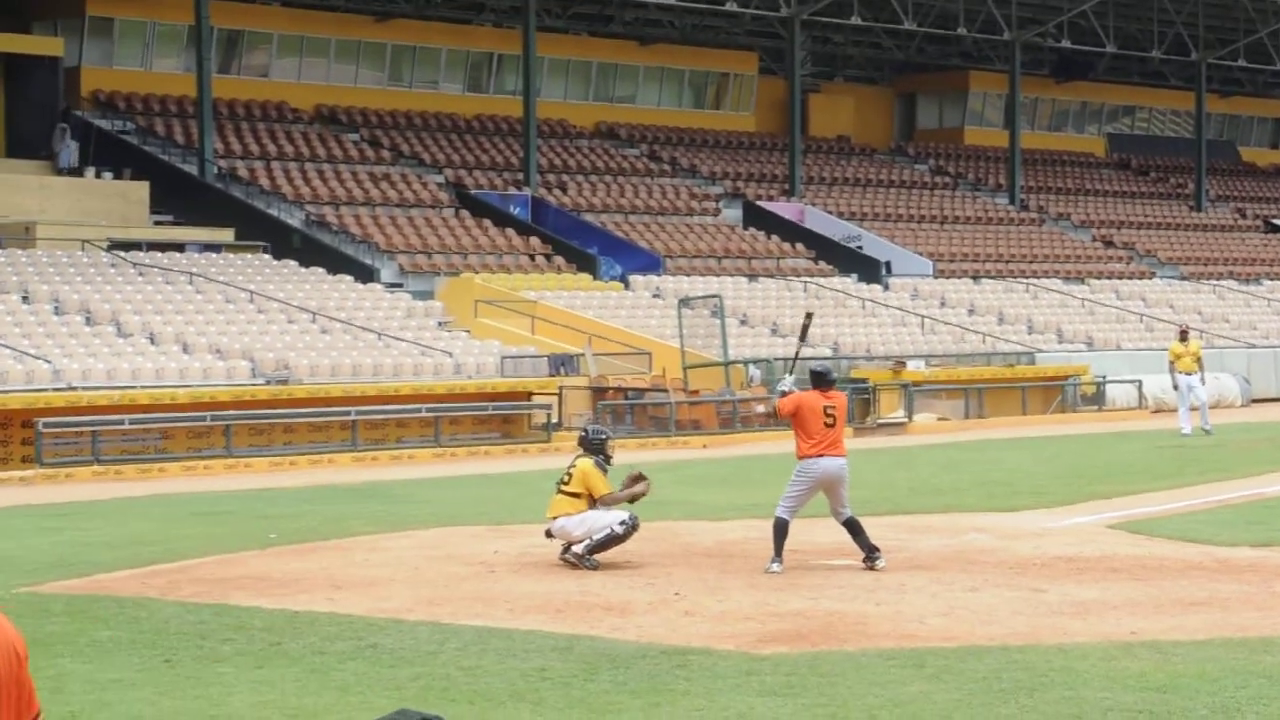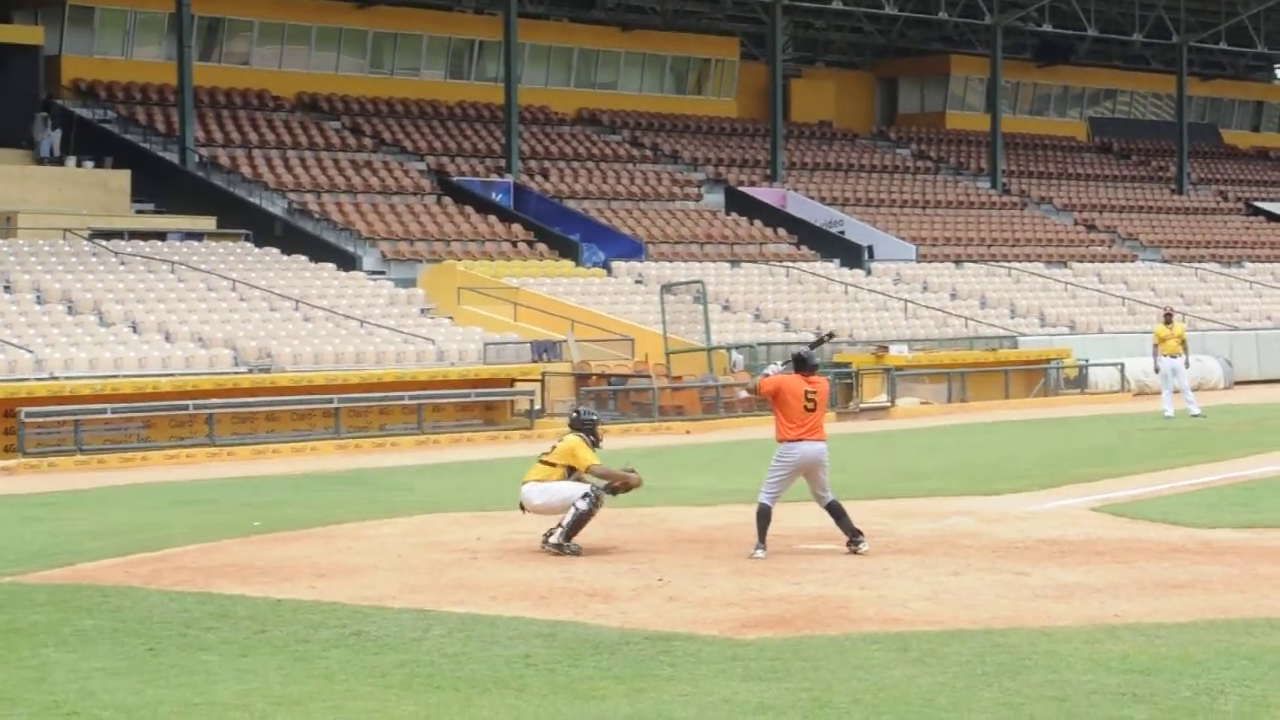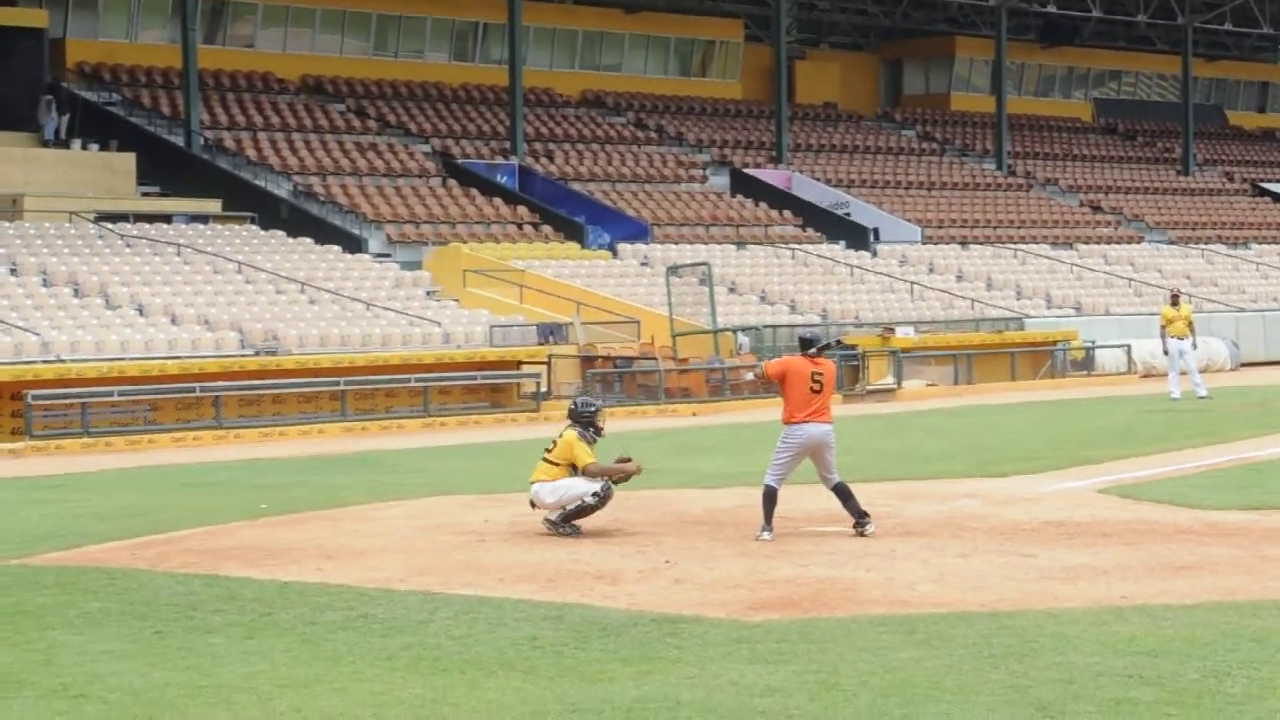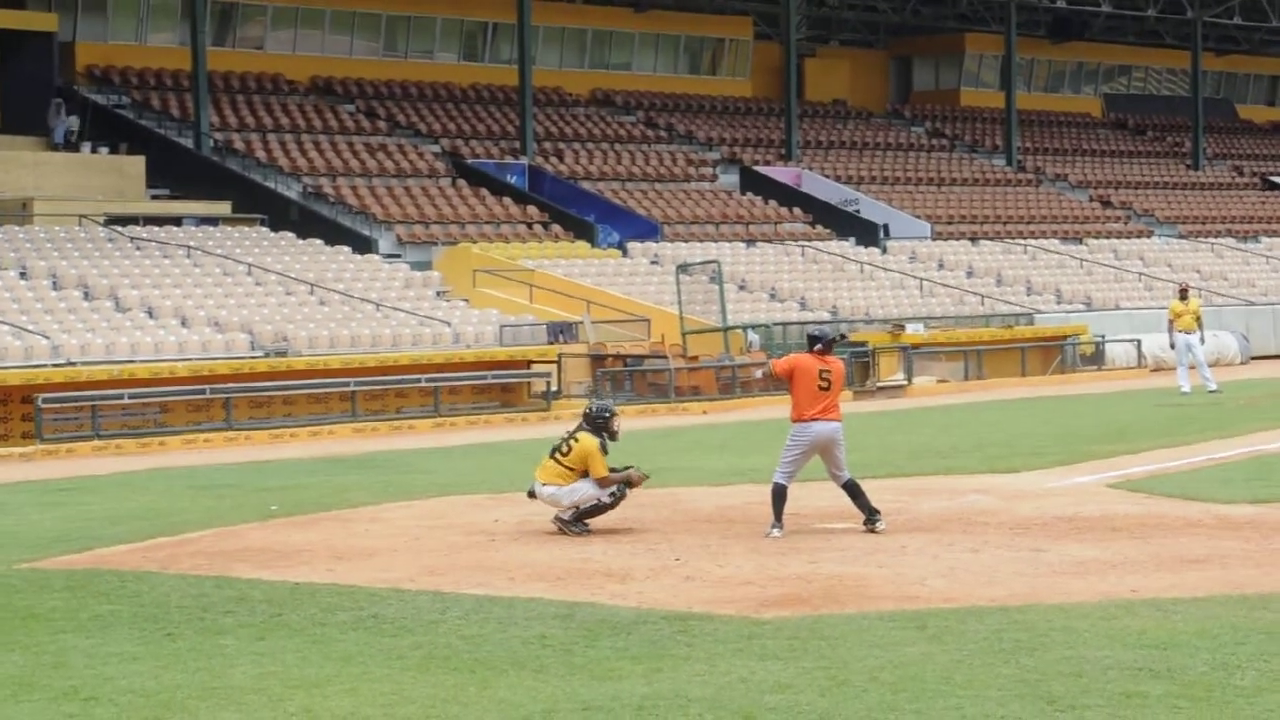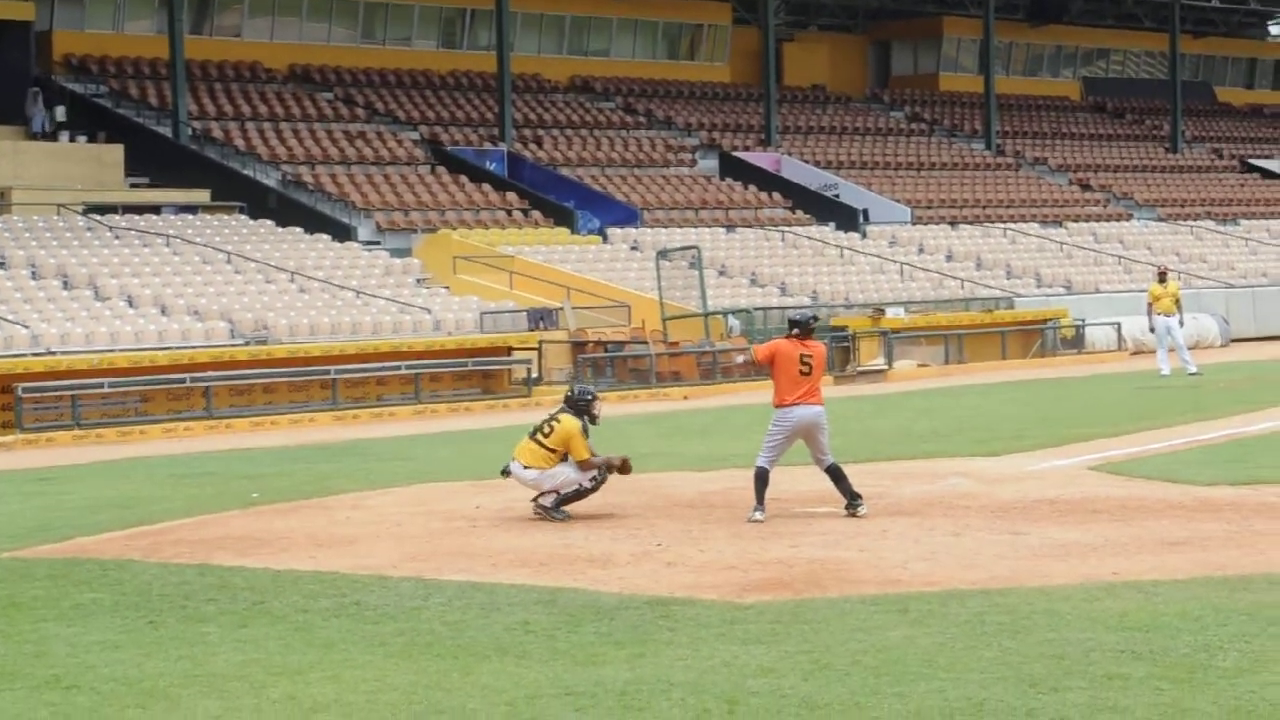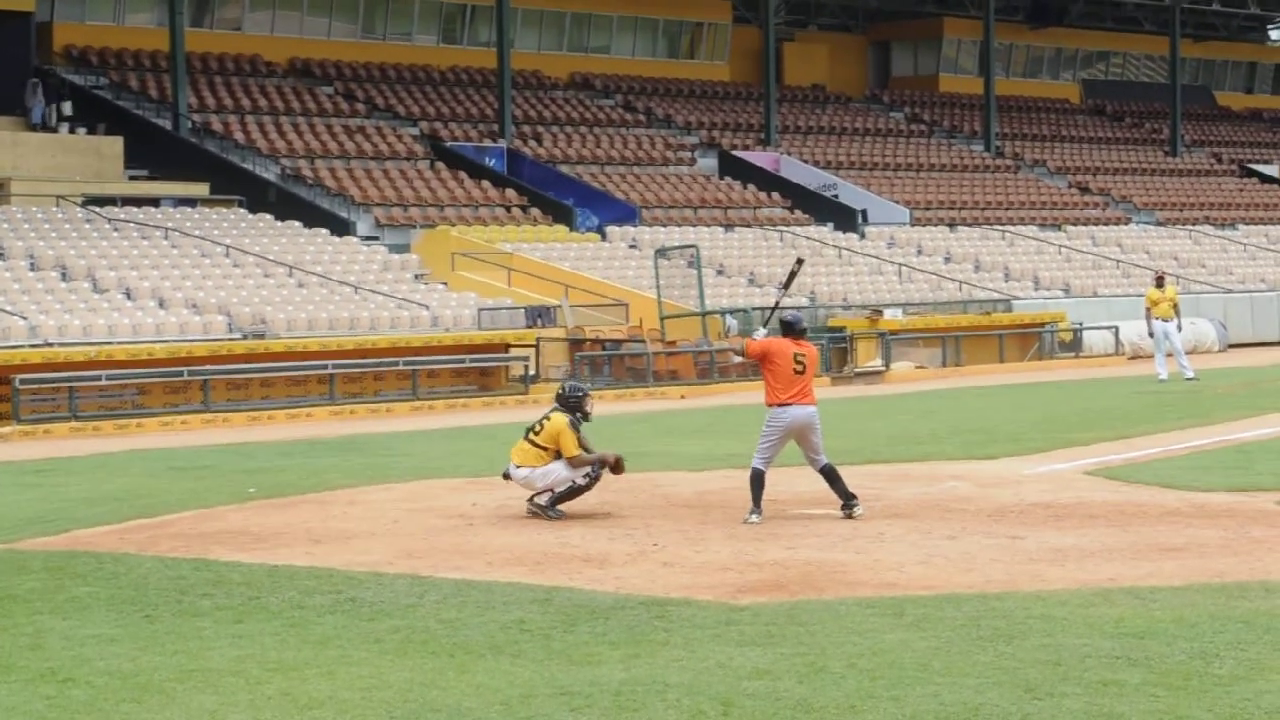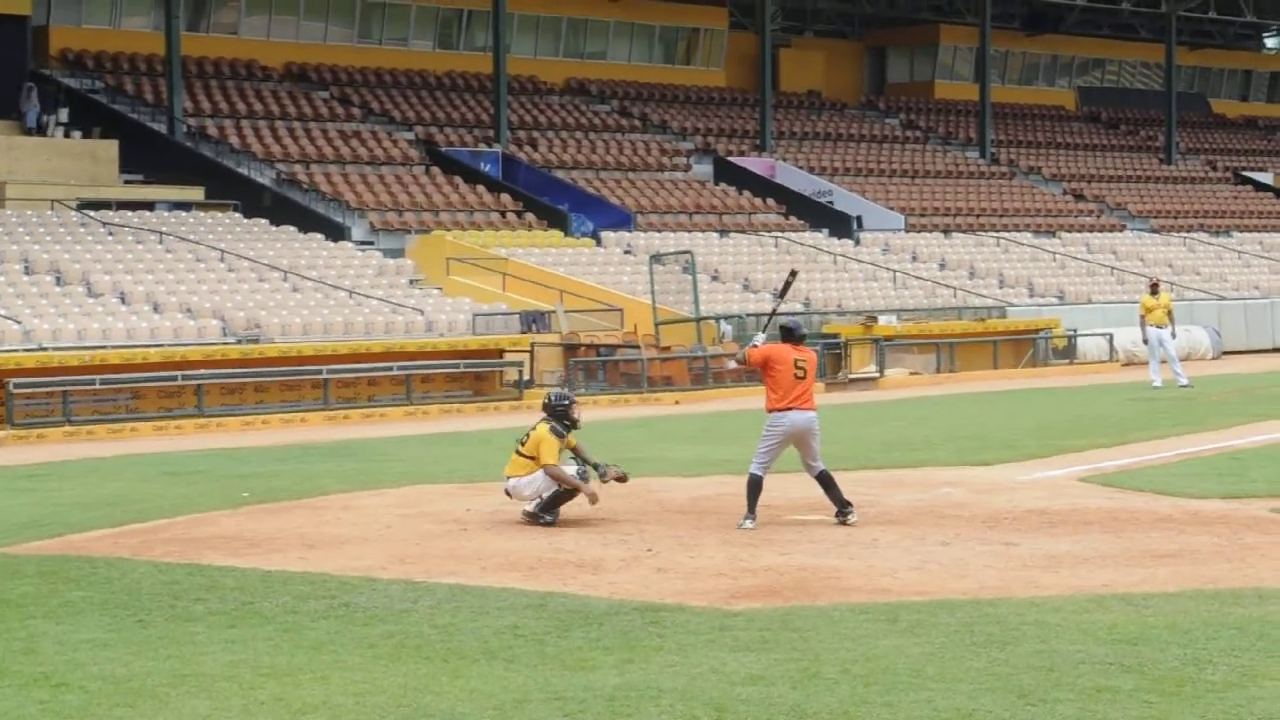
dt=0.4s
person 1, frame 1
left shoulder: (801, 399)
right shoulder: (842, 399)
left elbow: (773, 411)
left wrist: (782, 391)
right wrist: (792, 391)
left hip: (812, 465)
right hip: (839, 464)
left knee: (784, 512)
right knee: (843, 513)
left ankle: (777, 560)
right ankle: (873, 556)
person 1, frame 2
left shoulder: (782, 382)
right shoulder: (824, 384)
left elbow: (751, 387)
left wrist: (768, 374)
left hip: (792, 449)
right hip: (818, 448)
left knee: (767, 497)
right knee: (825, 497)
left ankle: (760, 546)
right ankle: (857, 539)
person 1, frame 3
left shoulder: (789, 363)
right shoulder: (831, 367)
left elbow: (759, 373)
left wrist: (775, 363)
left hip: (797, 431)
right hip: (825, 430)
left knee: (773, 479)
right knee: (832, 479)
left ankle: (767, 528)
right ankle: (863, 521)
person 1, frame 4
left shoulder: (797, 361)
right shoulder: (839, 365)
left elbow: (766, 371)
left wrist: (785, 361)
left hip: (806, 429)
right hip: (833, 428)
left knee: (782, 477)
right knee: (842, 476)
left ankle: (777, 525)
right ankle: (874, 518)
person 1, frame 5
left shoulder: (778, 347)
right shoulder: (820, 349)
left elbow: (748, 359)
left wrist: (763, 349)
left hip: (787, 414)
right hip: (816, 412)
left knee: (764, 461)
right knee: (825, 460)
left ankle: (759, 509)
right ankle: (855, 503)
person 1, frame 6
left shoulder: (771, 345)
right shoulder: (812, 350)
left elbow: (740, 349)
left wrist: (756, 338)
left hip: (782, 413)
right hip: (809, 412)
left knee: (759, 462)
right knee: (819, 461)
left ankle: (755, 511)
right ankle: (851, 503)
person 1, frame 7
left shoulder: (772, 351)
right shoulder: (811, 356)
left elbow: (741, 358)
left wrist: (756, 344)
left hip: (782, 418)
right hip: (809, 417)
left knee: (758, 467)
right knee: (816, 467)
left ankle: (750, 517)
right ankle: (846, 510)
